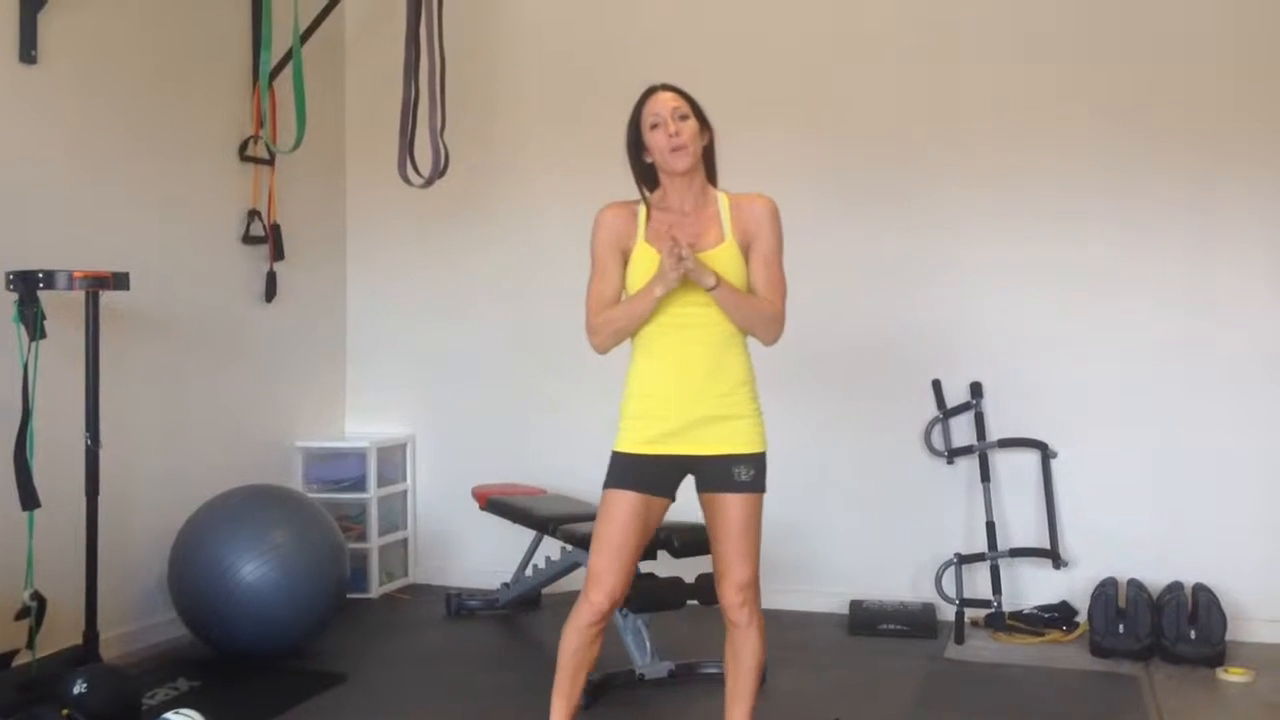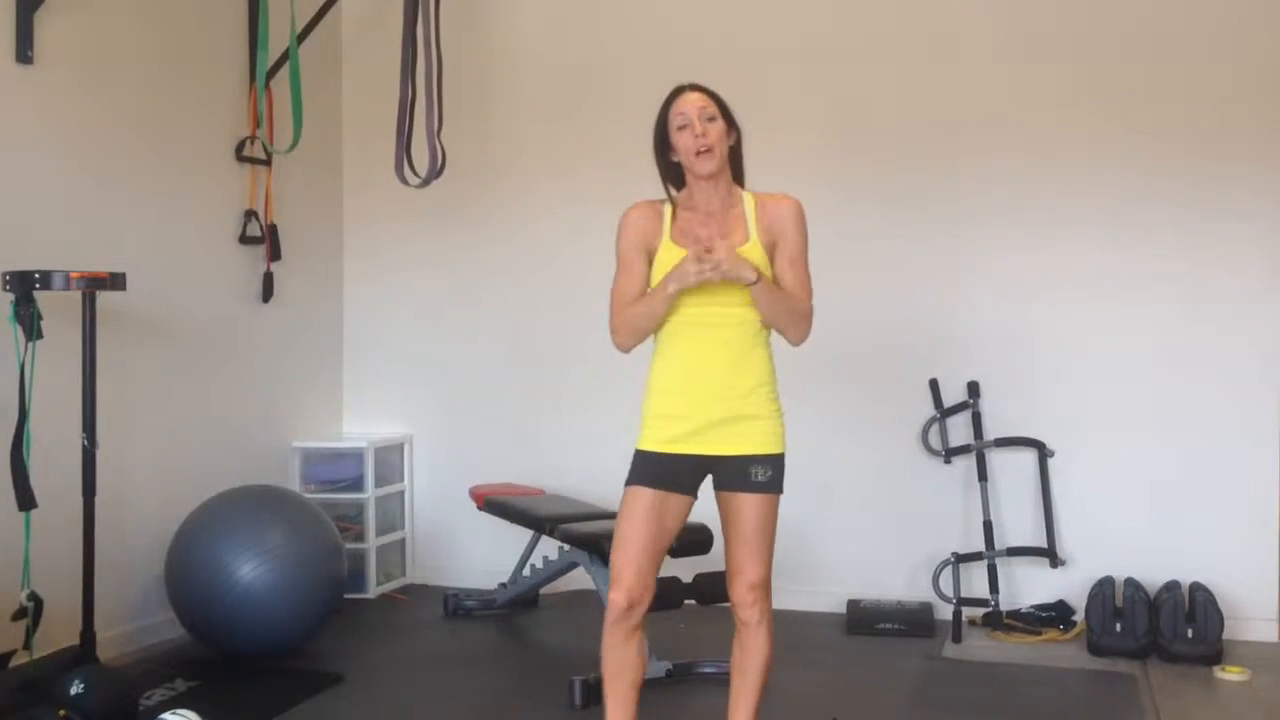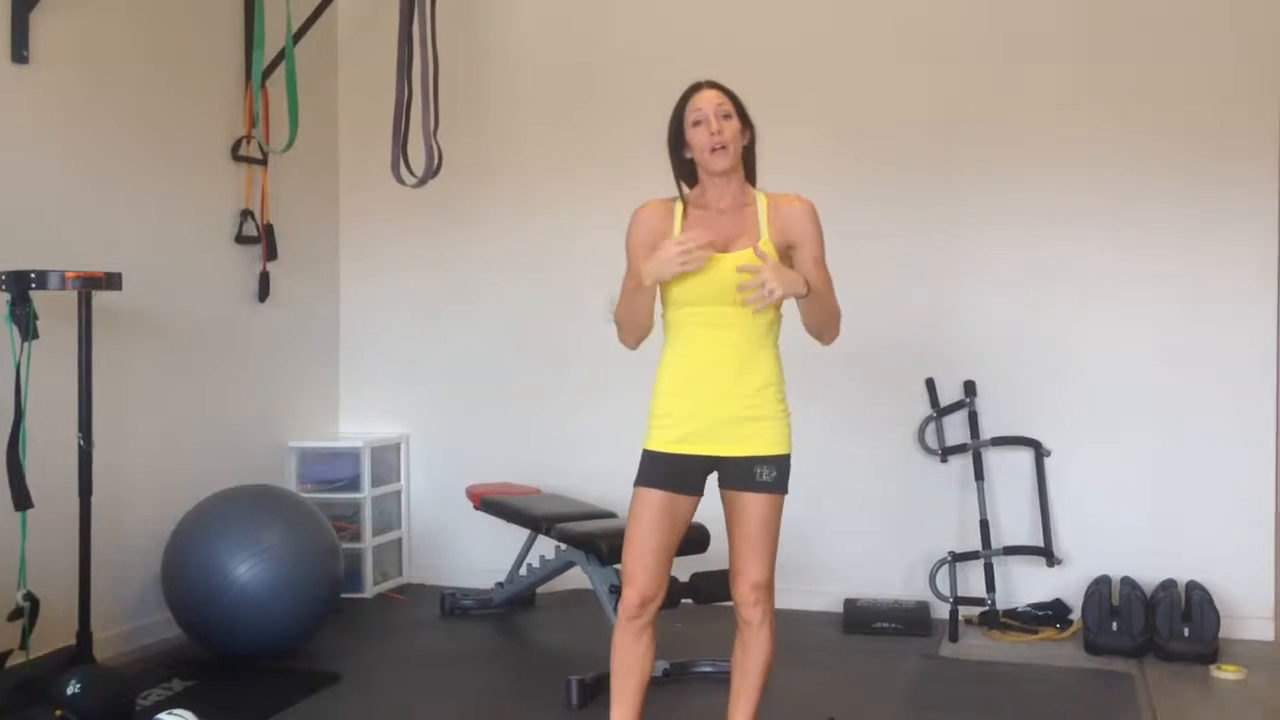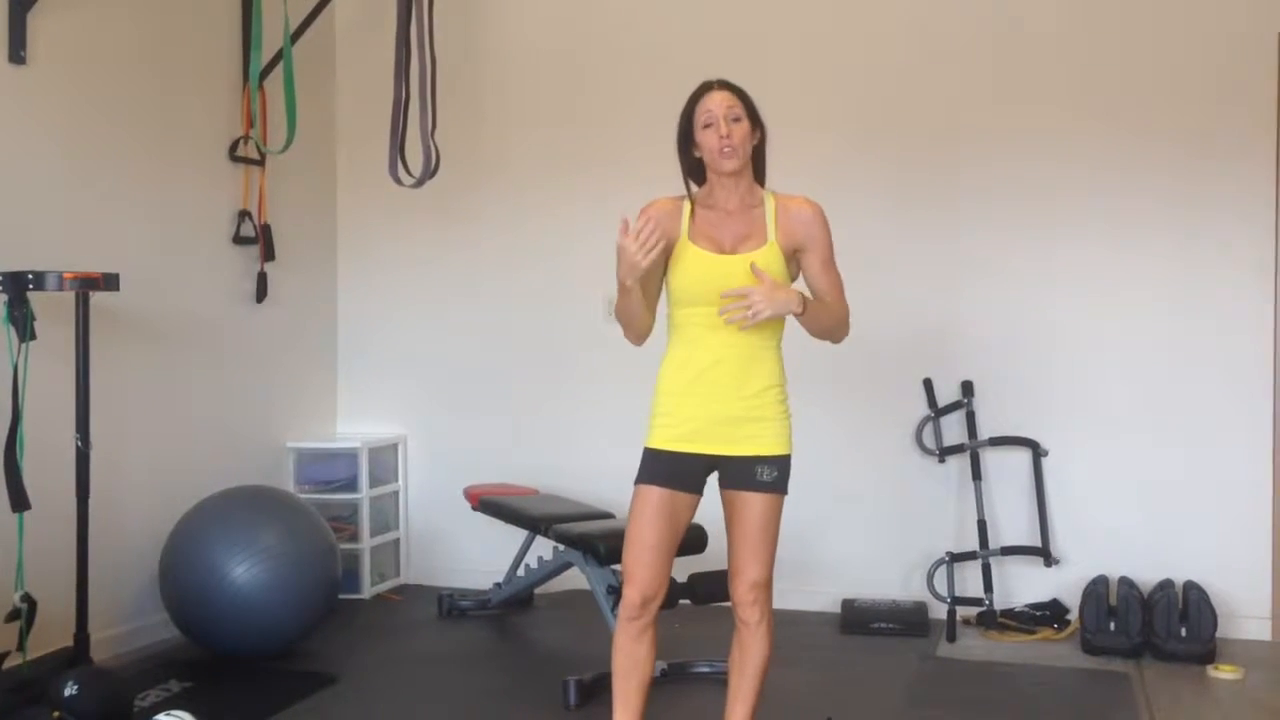
dt=0.2s
person 1, frame 1
left shoulder: (752, 212)
right shoulder: (618, 222)
left elbow: (770, 325)
right elbow: (600, 334)
left wrist: (706, 276)
right wrist: (662, 282)
left hip: (730, 429)
right hip: (648, 431)
left knee: (739, 598)
right knee: (598, 599)
person 1, frame 2
left shoulder: (778, 213)
right shoulder: (644, 221)
left elbow: (798, 327)
right elbow: (623, 336)
left wrist: (751, 274)
right wrist: (674, 285)
left hip: (750, 428)
right hip: (669, 429)
left knee: (749, 599)
right knee: (626, 598)
person 1, frame 3
left shoulder: (789, 215)
right shoulder: (655, 218)
left elbow: (827, 328)
right elbow: (629, 336)
left wrist: (797, 285)
right wrist: (649, 278)
left hip: (756, 429)
right hip: (676, 428)
left knee: (753, 598)
right knee: (637, 597)
person 1, frame 4
left shoulder: (798, 217)
right shoulder: (664, 217)
left elbow: (838, 325)
right elbow: (636, 332)
left wrist: (792, 303)
right wrist: (630, 279)
left hip: (758, 429)
right hip: (678, 425)
left knee: (751, 599)
right knee: (639, 595)
